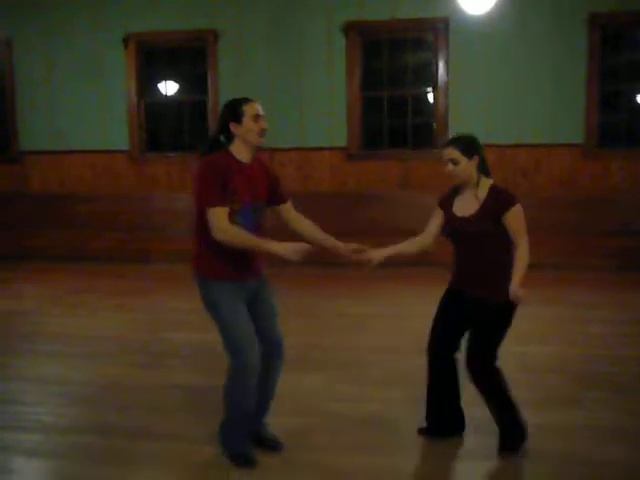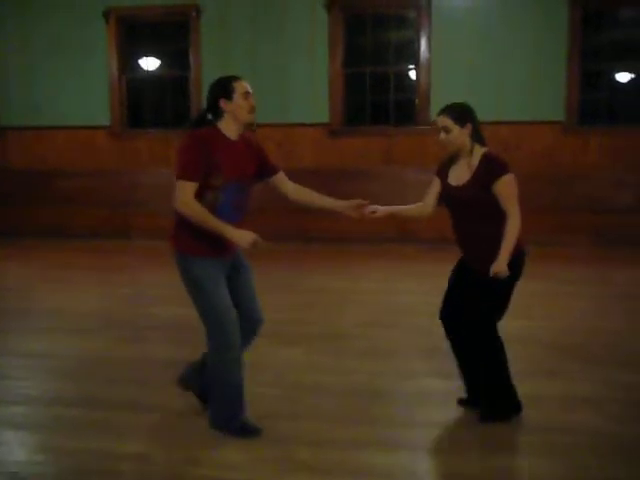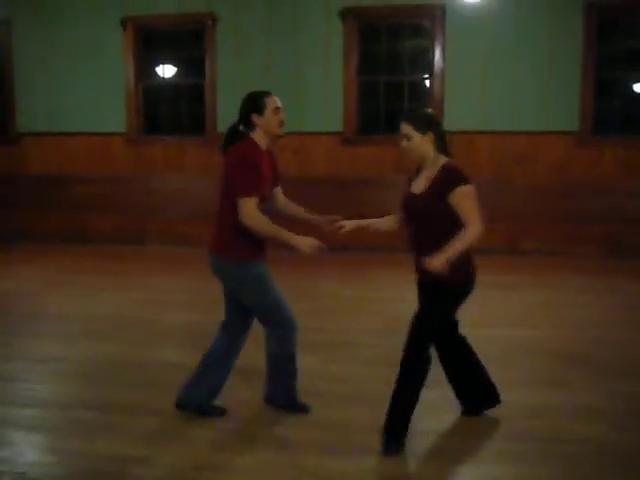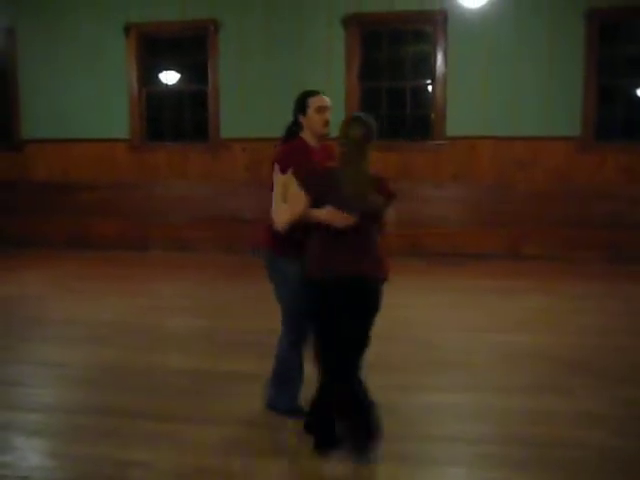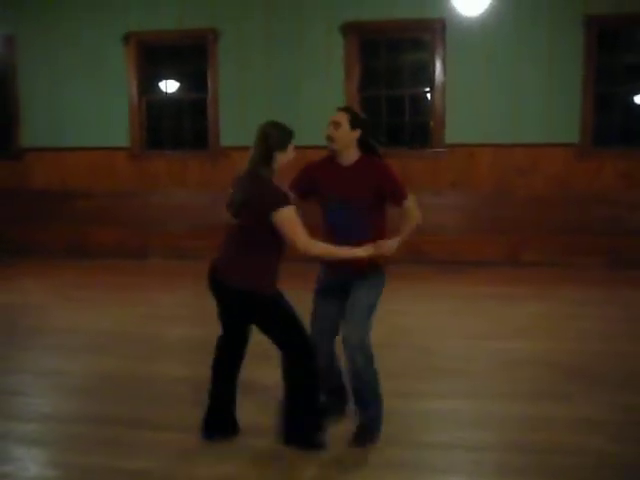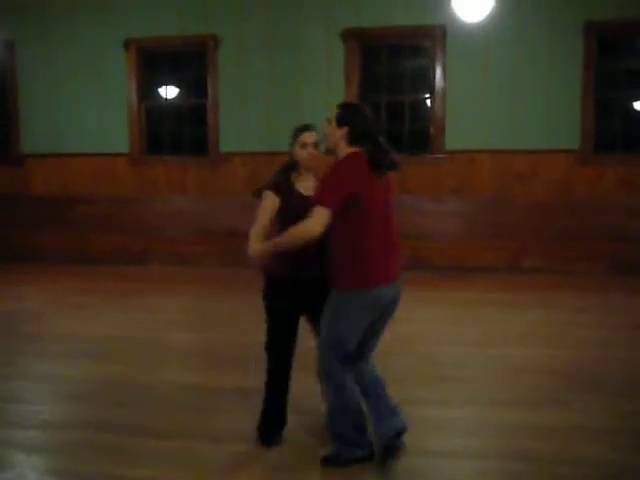
dt=0.5s
person 1, frame 1
left shoulder: (262, 171)
right shoulder: (212, 168)
left elbow: (294, 218)
right elbow: (220, 230)
left wrist: (338, 246)
right wrist: (277, 247)
left hip: (253, 276)
right hip: (218, 279)
left knee: (272, 350)
right knee: (247, 356)
left ankle: (254, 426)
right ankle: (234, 439)
person 1, frame 2
left shoulder: (250, 149)
right shoulder: (199, 142)
left elbow: (291, 189)
right elbow: (183, 202)
left wrist: (341, 206)
right wrist: (231, 231)
left hip: (230, 252)
right hip: (197, 255)
left knee: (250, 321)
right knee: (226, 331)
left ankle: (198, 377)
right ankle: (227, 415)
person 1, frame 3
left shoulder: (262, 155)
right shoulder: (247, 157)
left elbow: (280, 202)
right elbow: (249, 217)
left wrist: (318, 220)
right wrist: (295, 240)
left hip: (237, 256)
right hip: (240, 259)
left knee: (235, 328)
right knee: (283, 324)
left ankle: (196, 396)
right ankle: (282, 394)
person 1, frame 4
left shoulder: (327, 153)
right shoulder: (290, 153)
right elbow: (284, 205)
right wrist: (321, 215)
right hip: (287, 253)
right knee: (297, 325)
right ankle: (281, 398)
person 1, frame 5
left shoulder: (377, 170)
right shoulder: (318, 171)
left elbow: (413, 212)
left wrist: (395, 241)
left hip: (367, 271)
right hip: (334, 268)
left knee: (354, 336)
right knee: (320, 339)
left ankle: (370, 414)
right ankle: (335, 399)
person 1, frame 6
left shoulder: (343, 170)
right shoulder: (374, 169)
left elbow: (314, 227)
left wrist: (269, 247)
left hip: (359, 287)
right hip: (388, 283)
left knee: (332, 362)
right knee: (357, 358)
left ankle: (353, 445)
right ankle: (388, 431)
person 2, frame 1
left shoulder: (501, 198)
right shoulder: (450, 199)
left elbow: (521, 244)
right elbow: (425, 240)
left wrist: (516, 284)
right wrist: (385, 252)
left hip: (496, 295)
right hip: (461, 289)
left knee: (479, 360)
right knee: (438, 349)
left ankle: (513, 431)
right ankle: (445, 422)
person 2, frame 2
left shoulder: (494, 166)
right shoulder: (447, 167)
left elbow: (513, 216)
right elbow: (425, 207)
left wrist: (502, 260)
right wrist: (387, 210)
left hip: (500, 263)
right hip: (472, 259)
left knee: (480, 325)
right knee: (452, 315)
left ankle: (503, 404)
right ankle: (482, 393)
person 2, frame 3
left shoulder: (452, 176)
right shoulder: (419, 175)
left elbow: (475, 226)
right elbow: (400, 221)
left wrist: (445, 257)
right wrist: (358, 224)
left hip: (451, 277)
right hip: (432, 276)
left knee: (417, 344)
right knee: (444, 335)
left ankle: (395, 430)
right ankle: (480, 396)
person 2, frame 4
left shoulder: (315, 179)
right shoulder: (379, 188)
left hip: (325, 281)
right hip: (367, 281)
left knee: (331, 356)
right knee: (349, 354)
left ankle: (361, 428)
right ankle: (322, 428)
person 2, frame 5
left shoulder: (246, 182)
right shoulder: (271, 194)
right elbow: (305, 245)
right wrist: (357, 252)
left hip: (222, 276)
right hip: (252, 286)
left knee: (231, 345)
right knee: (299, 349)
left ankle: (217, 422)
right ankle: (300, 429)
person 2, frame 6
right shoulder: (280, 186)
right elbow: (258, 229)
left hip: (322, 278)
right hip: (284, 278)
right knee: (280, 349)
right ankle: (271, 425)
